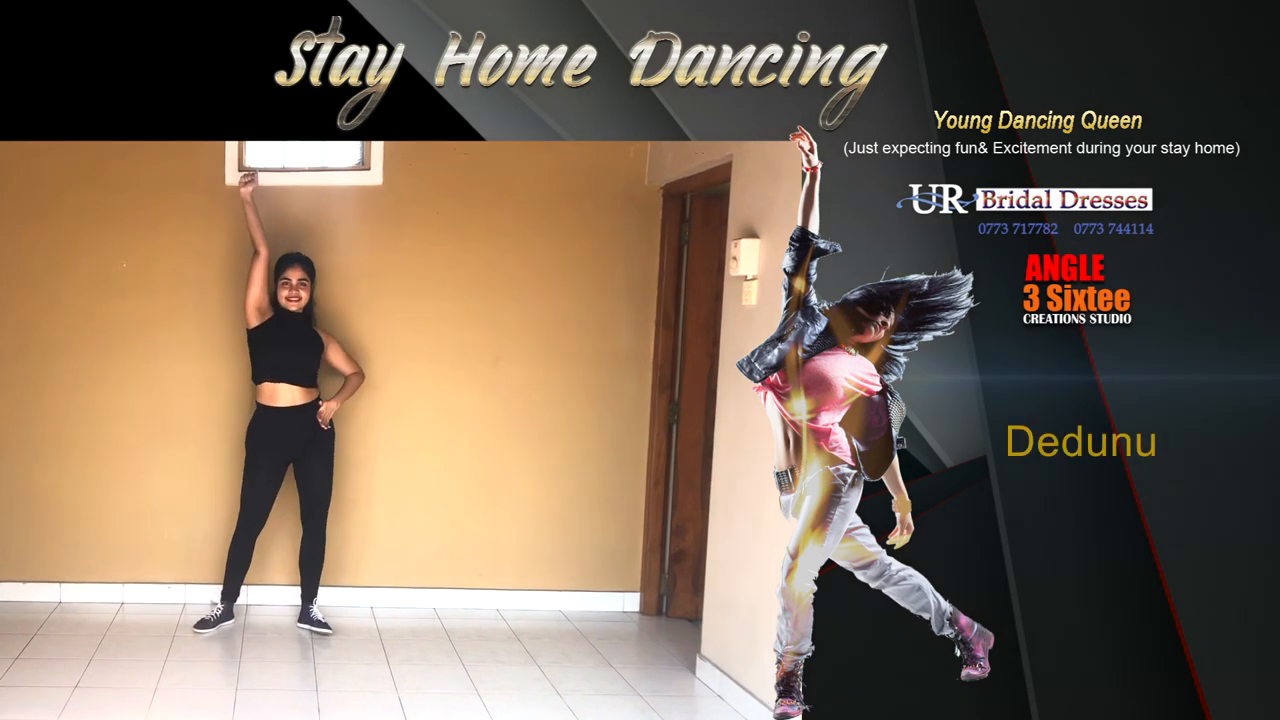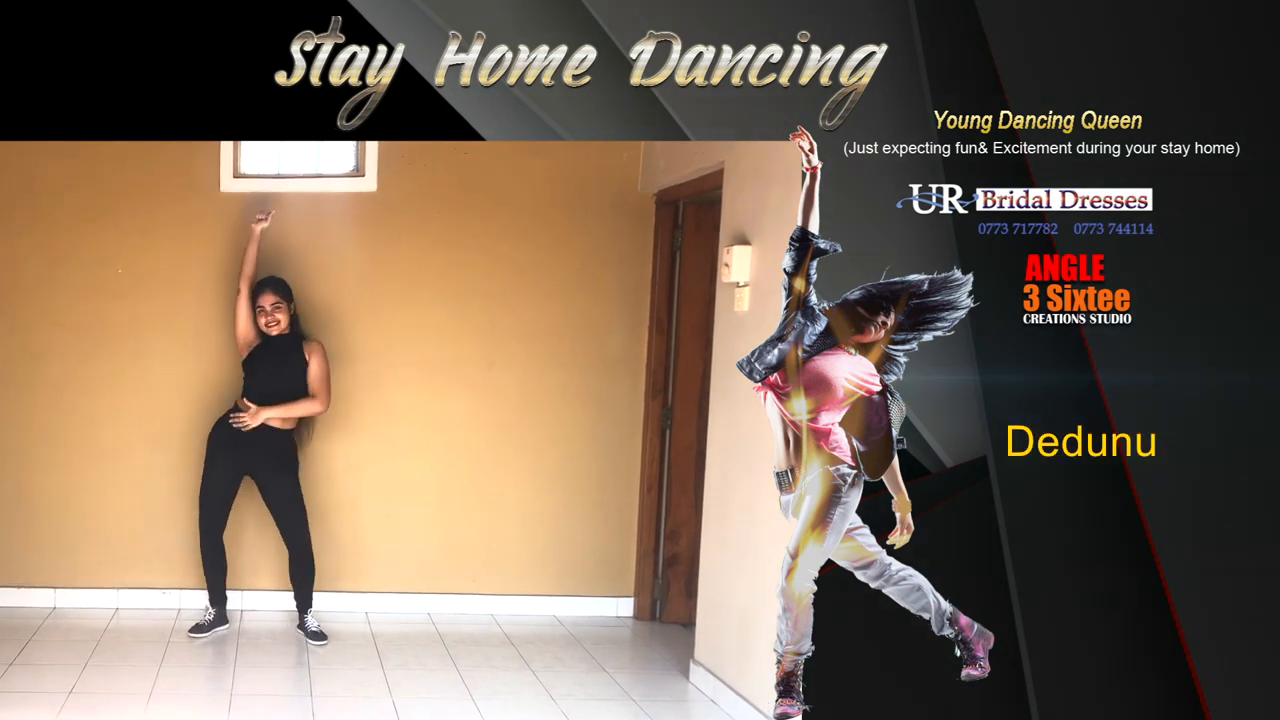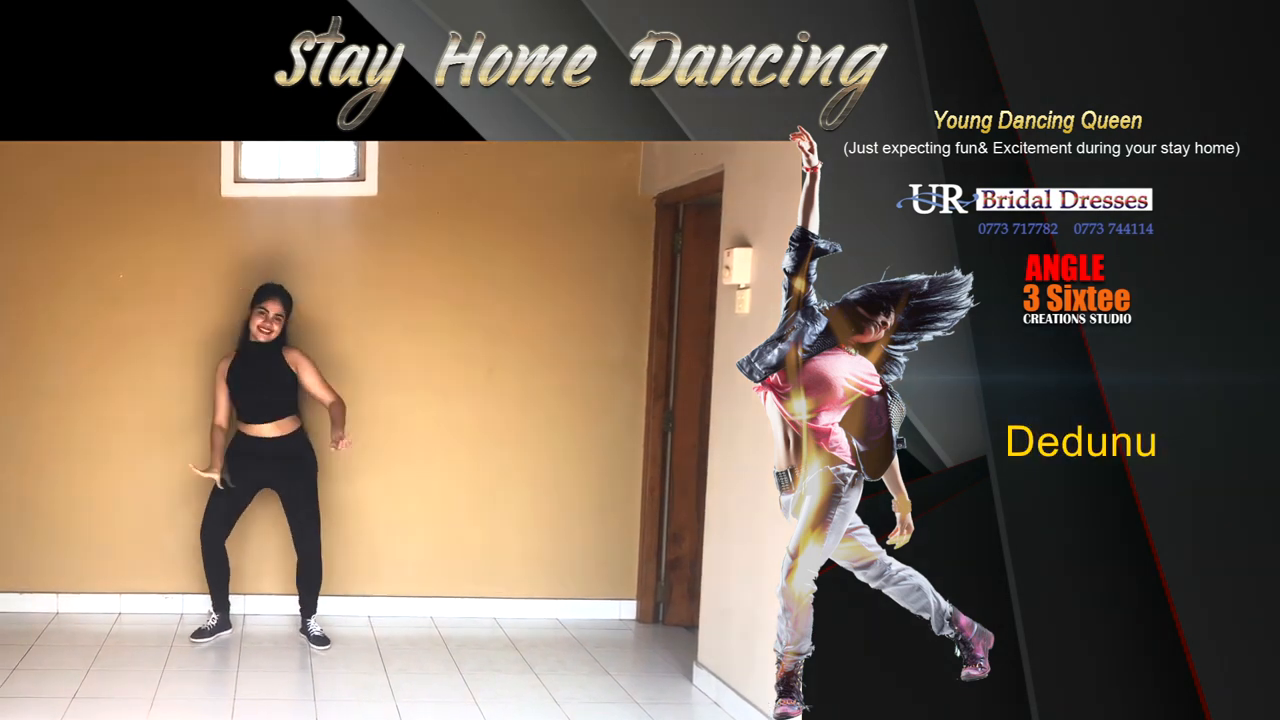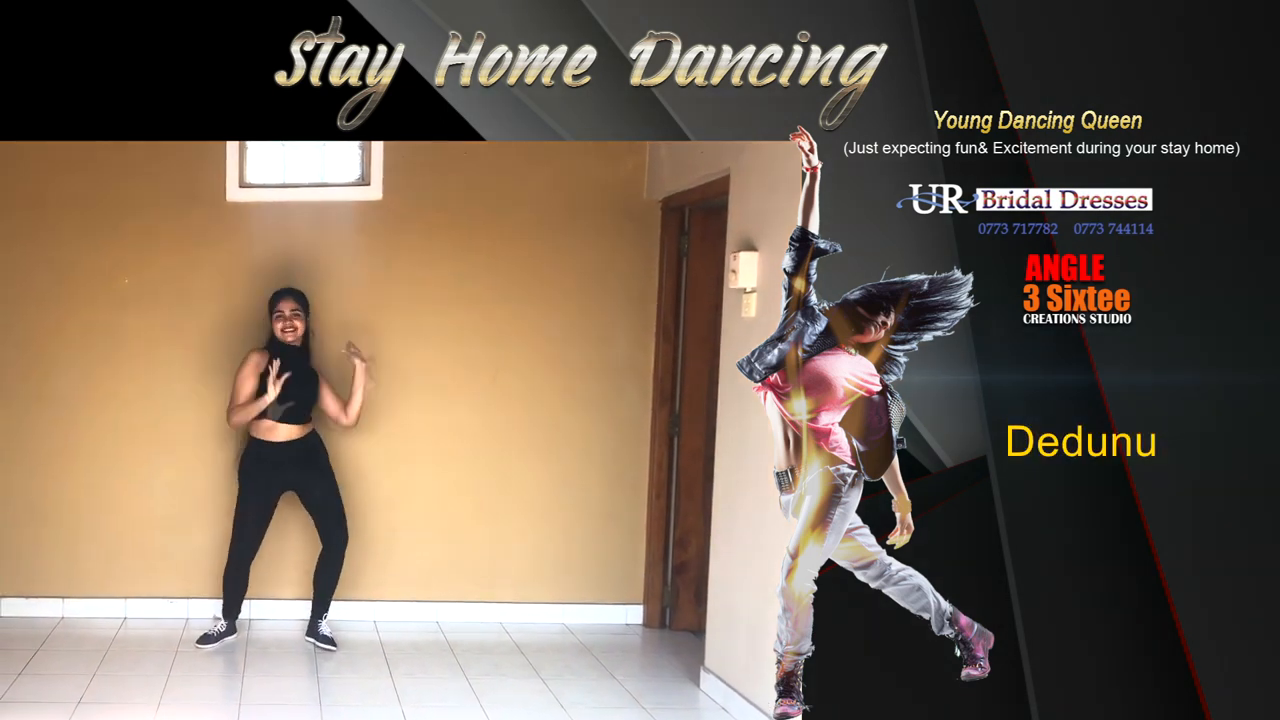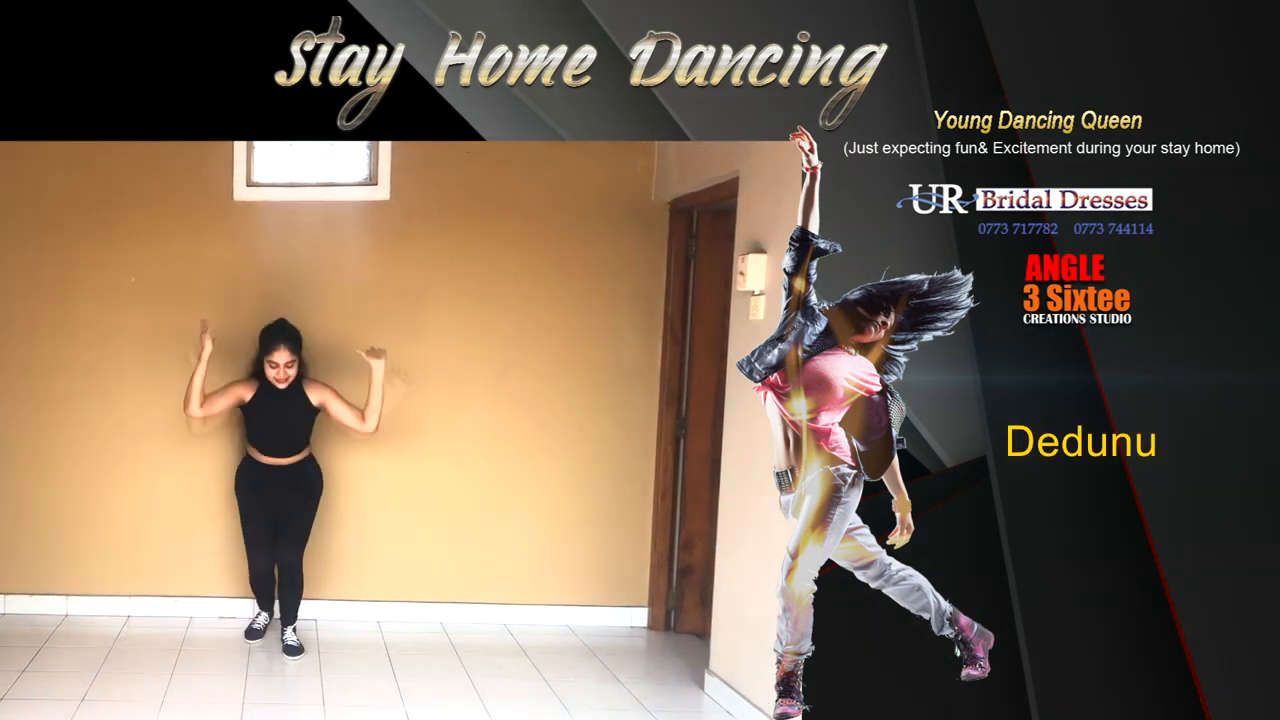
dt=1s
person 1, frame 1
left shoulder: (868, 380)
right shoulder: (805, 317)
left elbow: (881, 446)
right elbow: (806, 242)
left wrist: (903, 504)
right wrist: (814, 172)
left hip: (832, 473)
right hip: (792, 480)
left knee: (796, 575)
right knee: (876, 566)
person 1, frame 2
left shoulder: (869, 379)
right shoulder: (804, 319)
left elbow: (881, 445)
right elbow: (805, 242)
left wrist: (902, 503)
right wrist: (813, 173)
left hip: (832, 473)
right hip: (791, 481)
left knee: (795, 576)
right knee: (876, 566)
person 1, frame 3
left shoulder: (869, 379)
right shoulder: (806, 319)
left elbow: (881, 446)
right elbow: (806, 244)
left wrist: (903, 504)
right wrist: (813, 174)
left hip: (832, 473)
right hip: (791, 481)
left knee: (795, 576)
right knee: (876, 566)
person 1, frame 4
left shoulder: (868, 379)
right shoulder: (805, 318)
left elbow: (881, 447)
right elbow: (805, 243)
left wrist: (902, 504)
right wrist: (813, 173)
left hip: (832, 474)
right hip: (791, 481)
left knee: (795, 576)
right knee: (876, 566)
person 1, frame 5
left shoulder: (868, 379)
right shoulder: (806, 318)
left elbow: (881, 446)
right elbow: (806, 243)
left wrist: (903, 503)
right wrist: (814, 173)
left hip: (832, 474)
right hip: (792, 481)
left knee: (796, 576)
right knee: (877, 566)
person 2, frame 1
left shoulder: (318, 337)
right shoulder: (261, 319)
left elbow: (355, 372)
right elbow: (261, 253)
left wrist: (336, 401)
right wrist: (246, 199)
left hip: (313, 429)
right hip: (268, 430)
left knee: (315, 522)
right knee: (250, 522)
left ankle: (309, 609)
right ankle: (226, 605)
person 2, frame 2
left shoulder: (309, 349)
right shoulder: (252, 347)
left elbow: (319, 398)
right elbow: (242, 288)
left wrist: (267, 412)
right wrist: (257, 234)
left hip: (276, 449)
right hip: (230, 439)
left knee: (298, 540)
right knee: (210, 528)
left ankle: (305, 616)
right ankle: (217, 611)
person 2, frame 3
left shoulder: (290, 358)
right shoulder: (229, 364)
left elbow: (331, 400)
right elbow: (221, 422)
left wrist: (338, 429)
right wrist: (216, 462)
left hip: (293, 456)
right hip: (245, 456)
left knee: (309, 544)
right knee: (211, 535)
left ankle: (309, 619)
right ankle: (220, 616)
person 2, frame 4
left shoulder: (312, 369)
right shoulder: (258, 361)
left elbow: (347, 418)
right elbow: (237, 418)
left wrist: (359, 371)
right wrist: (268, 397)
left hip: (309, 457)
right hip: (263, 460)
left knee: (337, 539)
right knee: (242, 548)
left ankle: (318, 622)
right ankle: (228, 622)
person 2, frame 5
left shoulder: (314, 393)
right shoulder: (247, 391)
left elbow: (367, 424)
right elbow: (195, 410)
left wrist: (376, 374)
right wrist: (204, 359)
left hip: (301, 481)
right hip: (255, 480)
left knee: (290, 556)
right knee: (260, 559)
left ankle: (289, 626)
right ankle: (264, 610)
